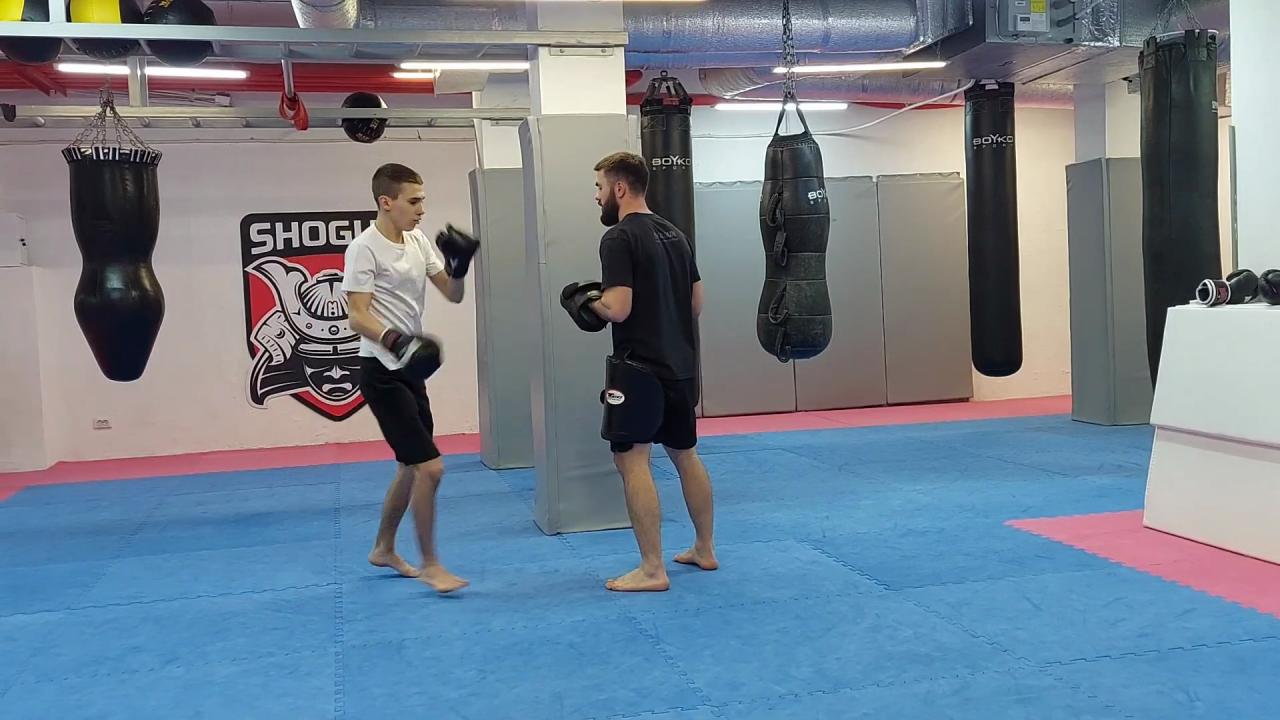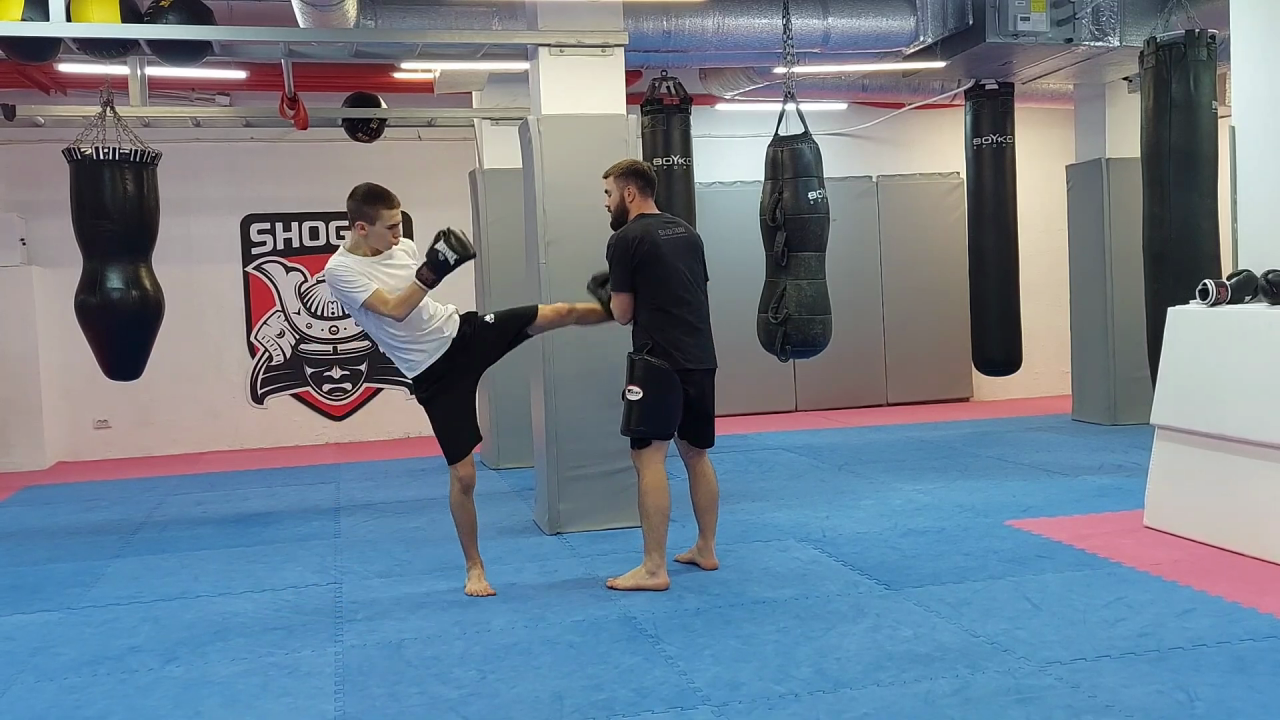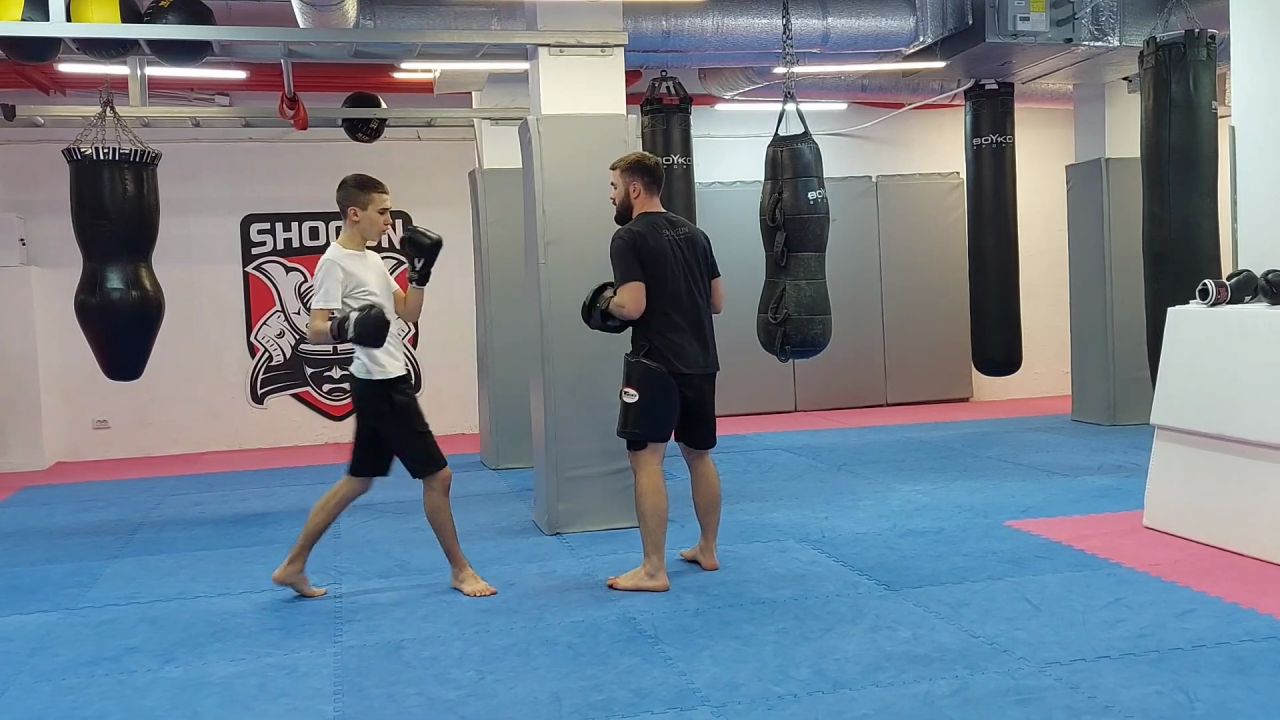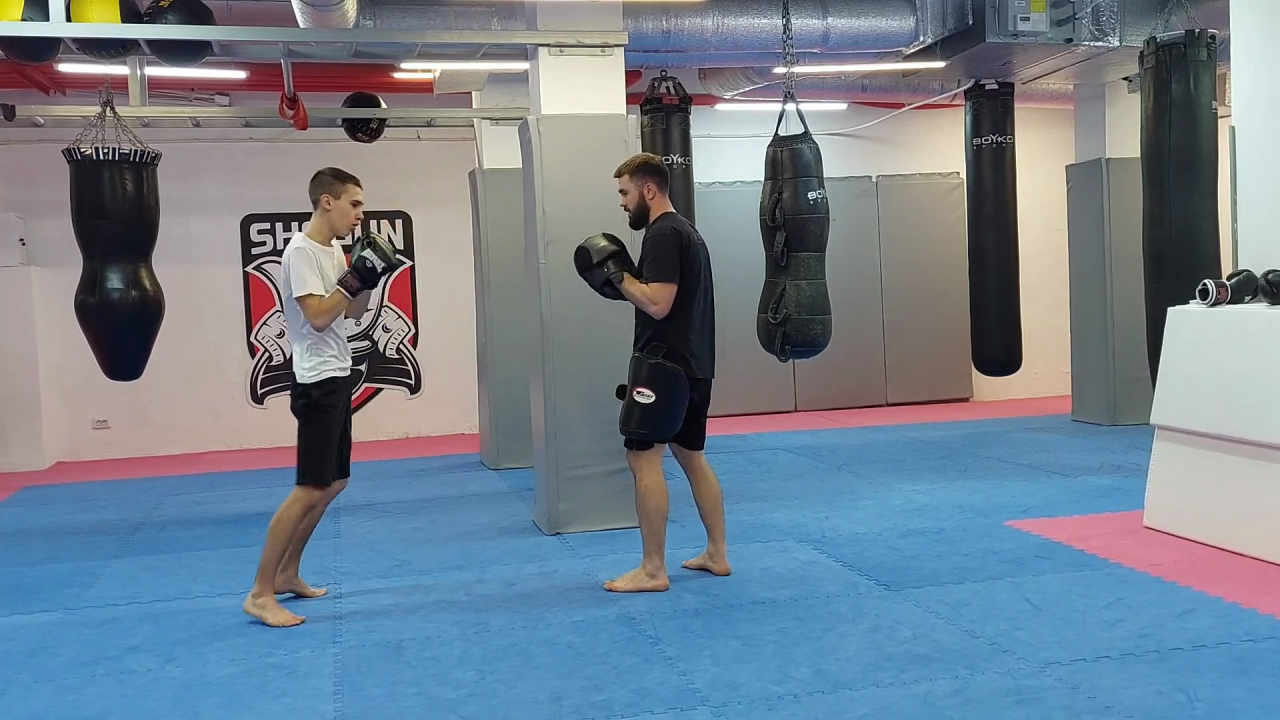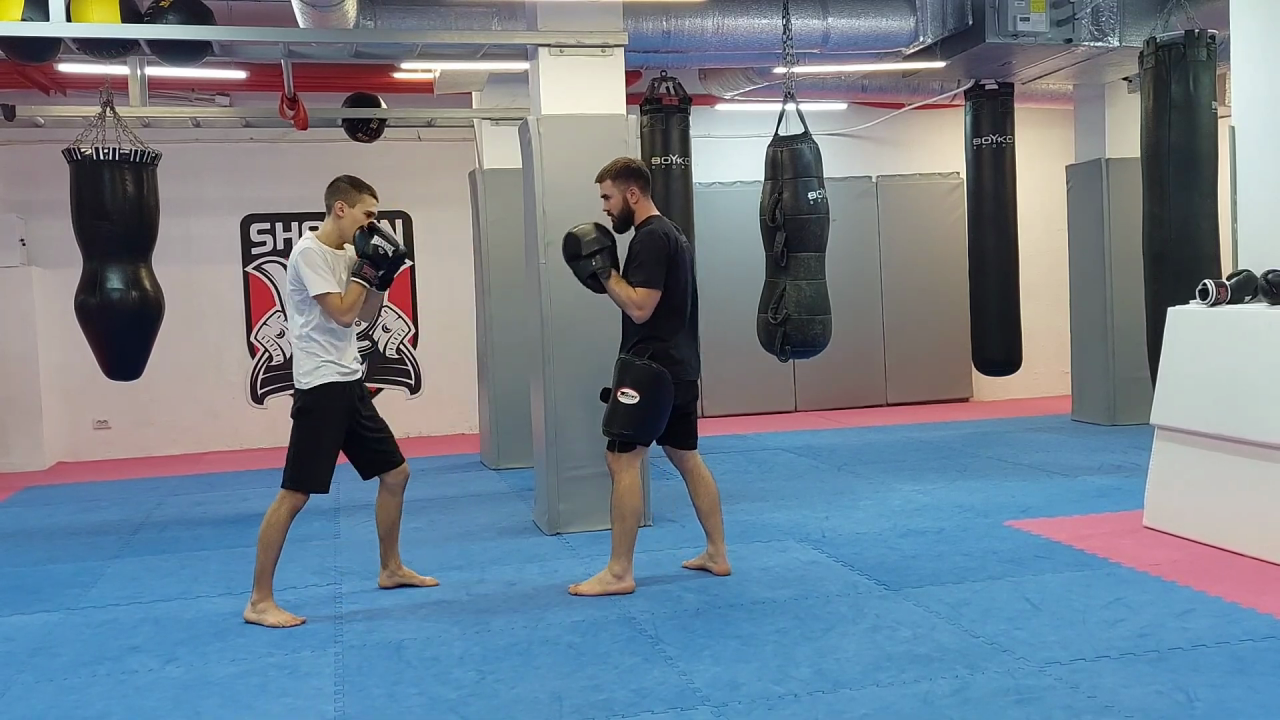
dt=0.4s
person 1, frame 1
left shoulder: (618, 238)
right shoulder: (675, 235)
left elbow: (618, 308)
right elbow: (696, 304)
left wrist: (589, 301)
left hip: (641, 368)
right hip: (680, 365)
left knee: (632, 461)
right knee: (686, 454)
left ankle: (652, 570)
right ankle: (705, 549)
person 1, frame 2
left shoulder: (625, 240)
right shoulder: (687, 233)
left elbow: (623, 314)
left wrist: (612, 296)
left hip: (661, 362)
right hip: (701, 360)
left knee: (649, 457)
right knee: (696, 453)
left ankle: (654, 568)
right ankle: (705, 549)
person 1, frame 3
left shoulder: (629, 238)
right shoulder: (694, 233)
left elbow: (633, 307)
right elbow: (716, 302)
left wrist: (609, 303)
left hip: (658, 365)
right hip: (701, 363)
left knee: (646, 459)
right knee: (699, 455)
left ankle: (653, 570)
right ankle: (707, 549)
person 1, frame 4
left shoulder: (662, 234)
right shoulder: (687, 233)
left elbow: (658, 304)
left wrist: (620, 278)
right wrist: (629, 281)
left hip: (666, 364)
right hip: (693, 364)
left knee: (644, 459)
right knee: (691, 456)
left ankle: (652, 570)
right ankle: (717, 554)
person 1, frame 5
left shoulder: (651, 237)
right shoulder: (665, 232)
left elbow: (640, 308)
left wrist: (604, 273)
right wrist: (606, 273)
left hip: (654, 366)
right hip: (677, 366)
left knee: (622, 460)
right knee: (686, 457)
left ankle: (619, 572)
right ankle: (717, 553)
person 2, frame 1
left shoulder: (418, 241)
right shoulder: (365, 249)
left elbow: (452, 292)
right elbow: (358, 317)
left wrist: (457, 268)
right wrist: (398, 344)
left hip: (412, 370)
right hip: (384, 373)
left knee: (413, 467)
right knee: (431, 467)
left ankle: (384, 549)
right ankle: (429, 562)
person 2, frame 2
left shoulder: (403, 247)
right shoulder: (341, 272)
right elbow: (396, 310)
right wrist: (432, 268)
left hip: (462, 336)
right hip: (434, 372)
left knee: (560, 314)
right knee: (464, 474)
right ankle: (474, 566)
person 2, frame 3
left shoulder: (369, 258)
right shoulder: (336, 263)
left elbow: (406, 312)
right elbow: (315, 330)
left wrist: (419, 267)
right wrist: (346, 328)
left hip: (389, 381)
right hip: (381, 387)
left knee: (358, 481)
right knee: (438, 476)
left ankle: (294, 566)
right ankle: (461, 570)
person 2, frame 4
left shoulder: (334, 249)
right shoulder: (301, 251)
left elbow: (352, 312)
right elbow: (318, 318)
left wrist: (367, 277)
right wrist: (355, 277)
left hip: (334, 380)
right hip: (318, 384)
left knee: (330, 484)
right knee: (312, 489)
left ankle: (287, 573)
right ankle: (260, 594)
person 2, frame 5
left shoulder: (346, 253)
right shoulder: (310, 252)
left elbow: (363, 315)
right elbow: (341, 315)
left wrist: (381, 277)
right wrist: (366, 266)
left hip: (351, 383)
right hip: (321, 388)
left knee: (396, 474)
right knee: (293, 495)
left ankle: (390, 569)
right ankle: (260, 600)
